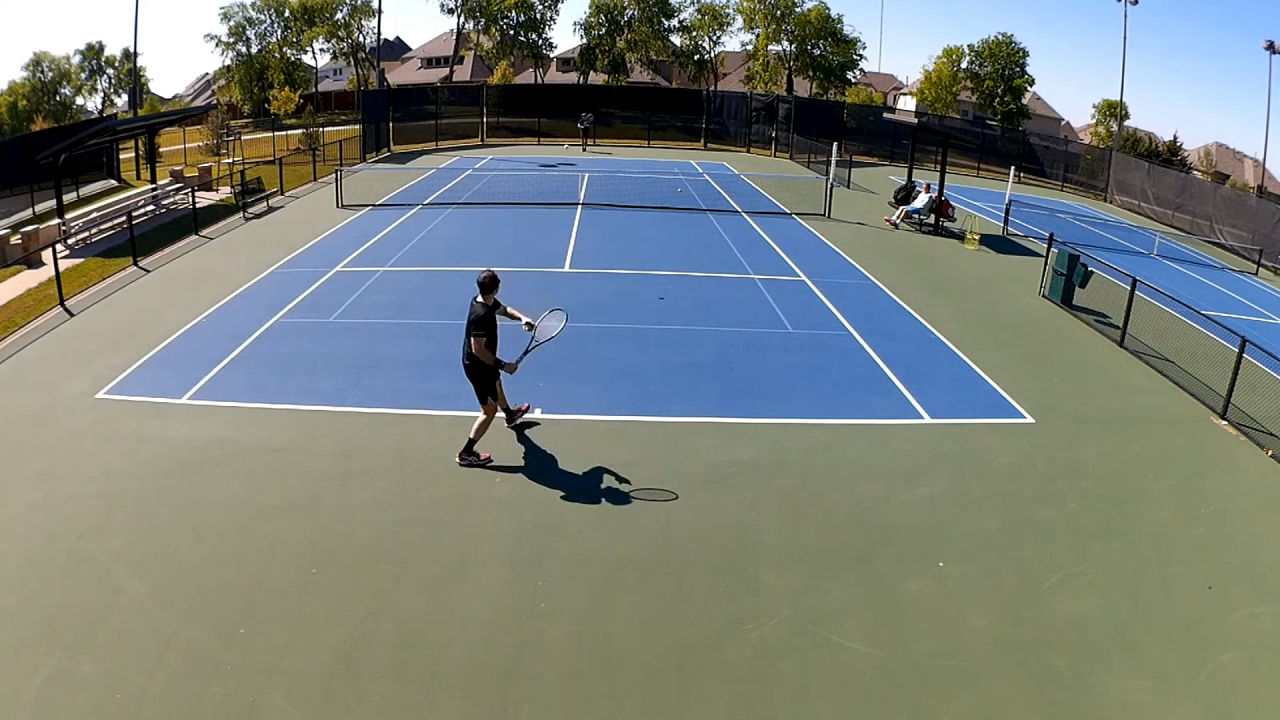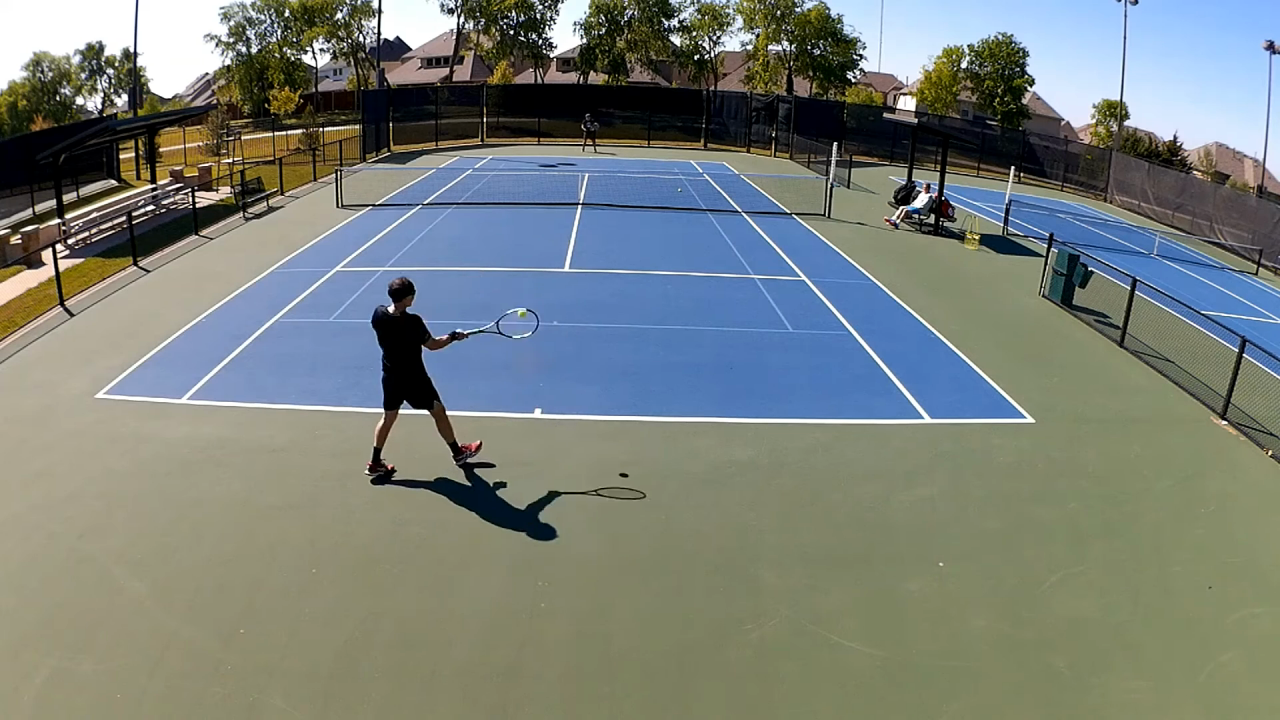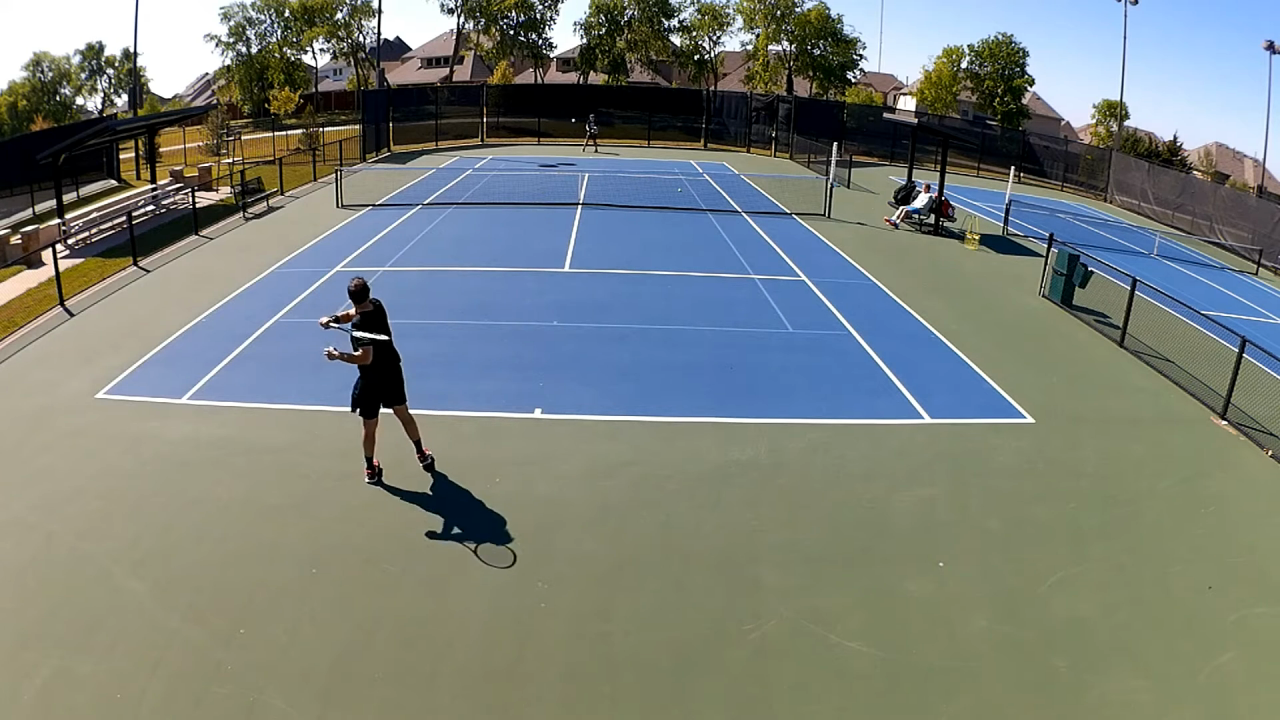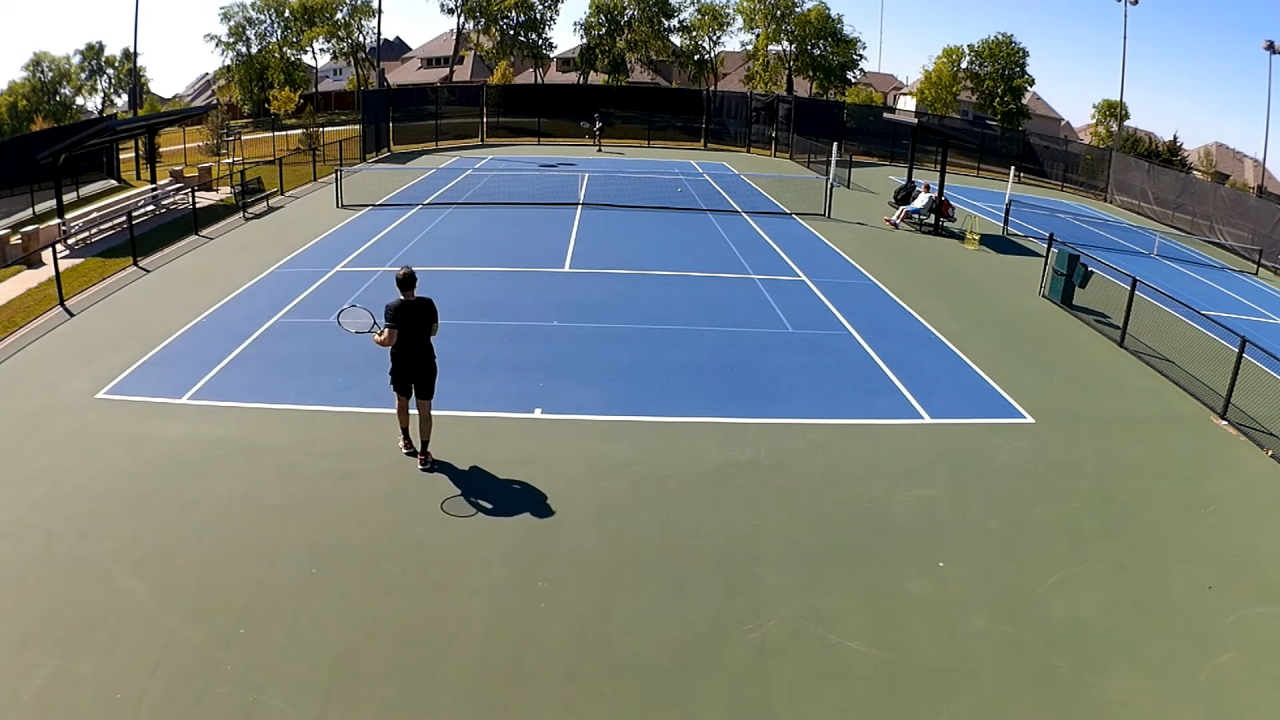
dt=0.7s
person 1, frame 1
left shoulder: (484, 302)
right shoulder: (481, 315)
left elbow: (505, 309)
right elbow: (477, 349)
left wrist: (522, 318)
right wrist: (501, 365)
left hip: (478, 363)
right hip: (478, 366)
left knee: (496, 385)
right knee: (490, 410)
left ankle: (510, 415)
right ankle: (467, 452)
person 1, frame 2
left shoulder: (378, 314)
right shoulder: (413, 322)
right elbow: (432, 345)
right wrist: (453, 337)
left hip: (390, 376)
right hip: (413, 377)
left knee: (388, 417)
right knee: (439, 413)
left ankle: (375, 463)
right ankle: (458, 453)
person 1, frame 3
left shoulder: (359, 324)
right shoulder: (377, 305)
left elbow: (365, 358)
right elbow: (351, 314)
left wrist: (338, 355)
right wrist: (333, 319)
left hip: (371, 379)
right hip: (393, 372)
left knee: (369, 426)
right knee: (403, 414)
left ankle: (371, 470)
right ankle: (422, 455)
person 1, frame 4
left shoulder: (393, 308)
right shoulder: (428, 304)
left elbow: (389, 340)
left wrist: (377, 338)
left hip: (401, 365)
right hip: (425, 364)
left knee: (402, 401)
right knee: (424, 410)
left ankle: (406, 441)
right ankle: (424, 455)
